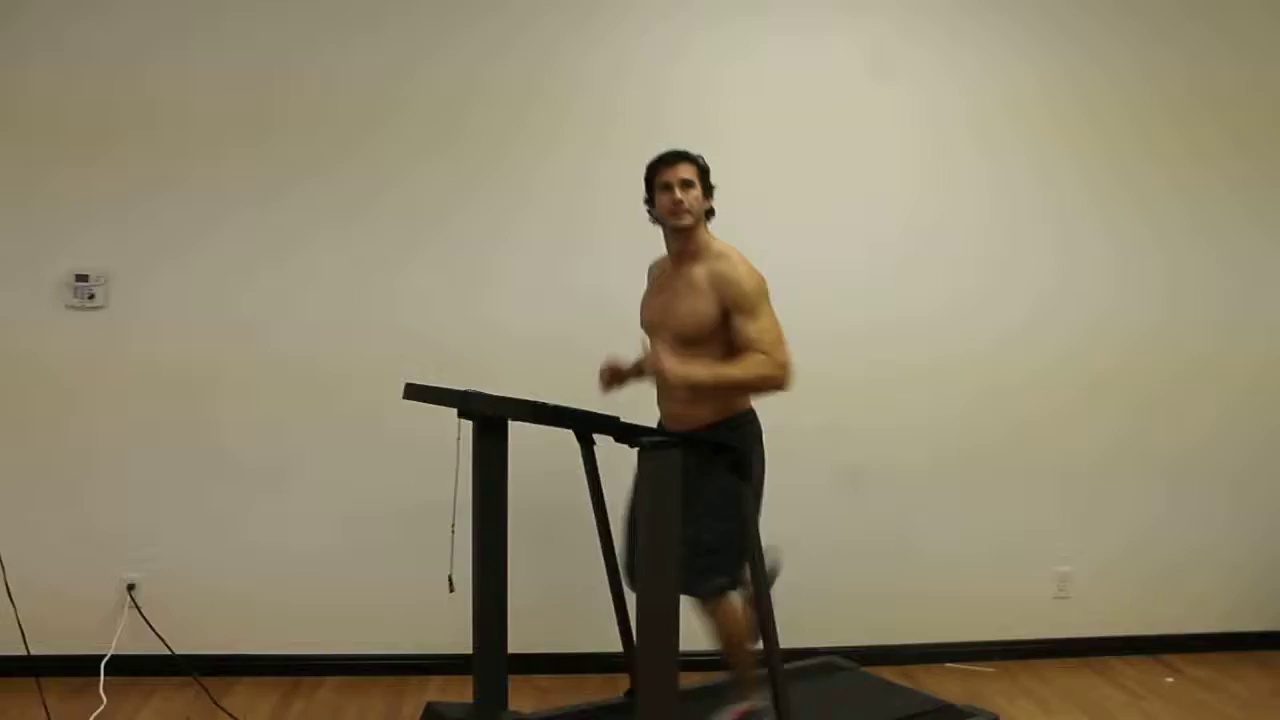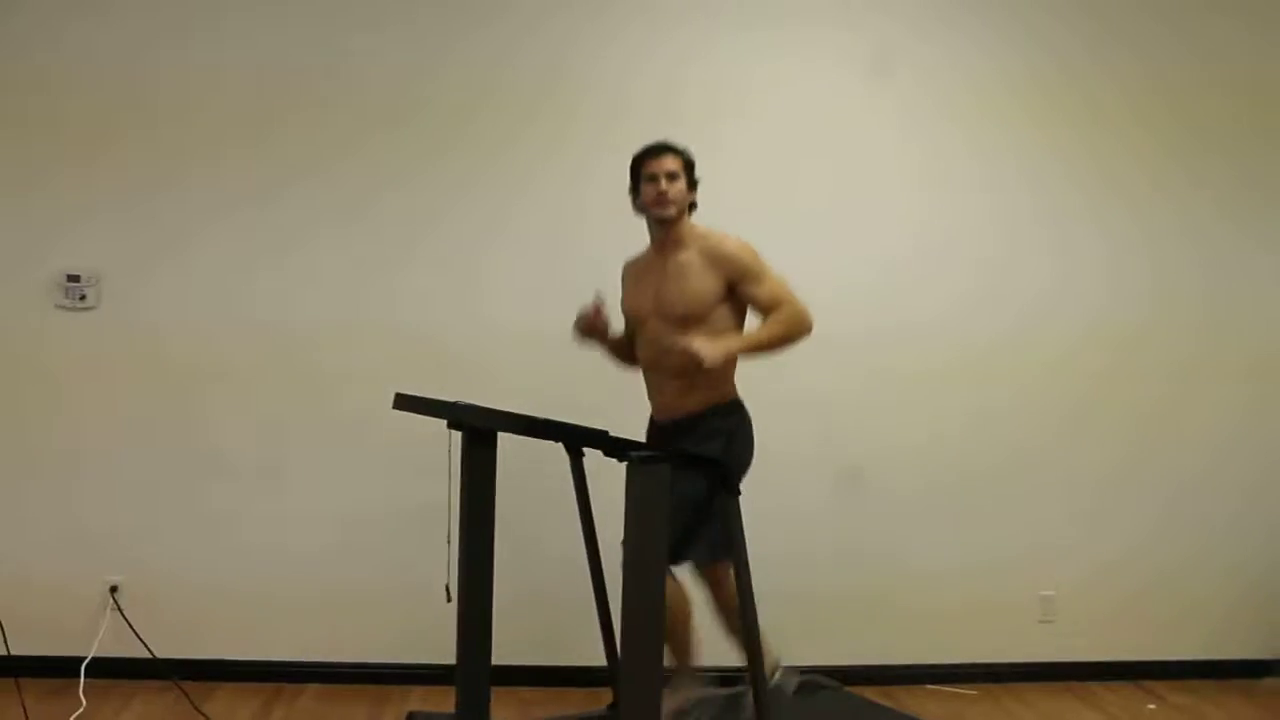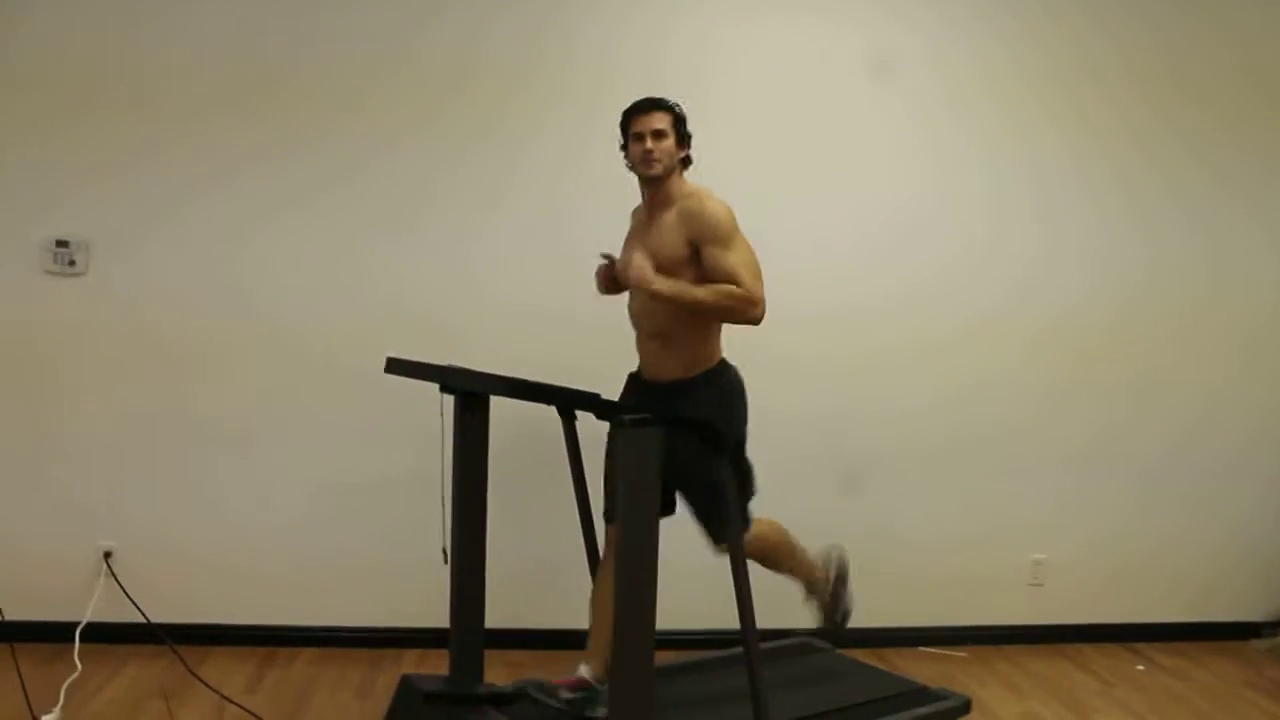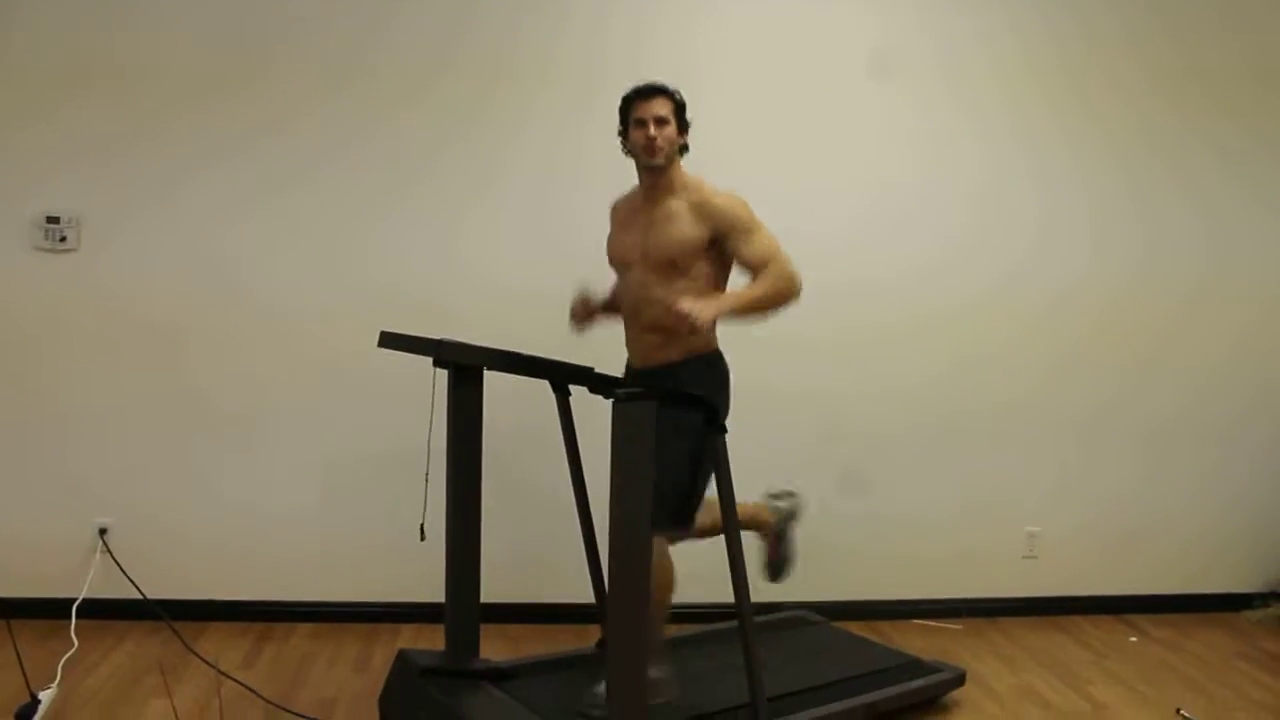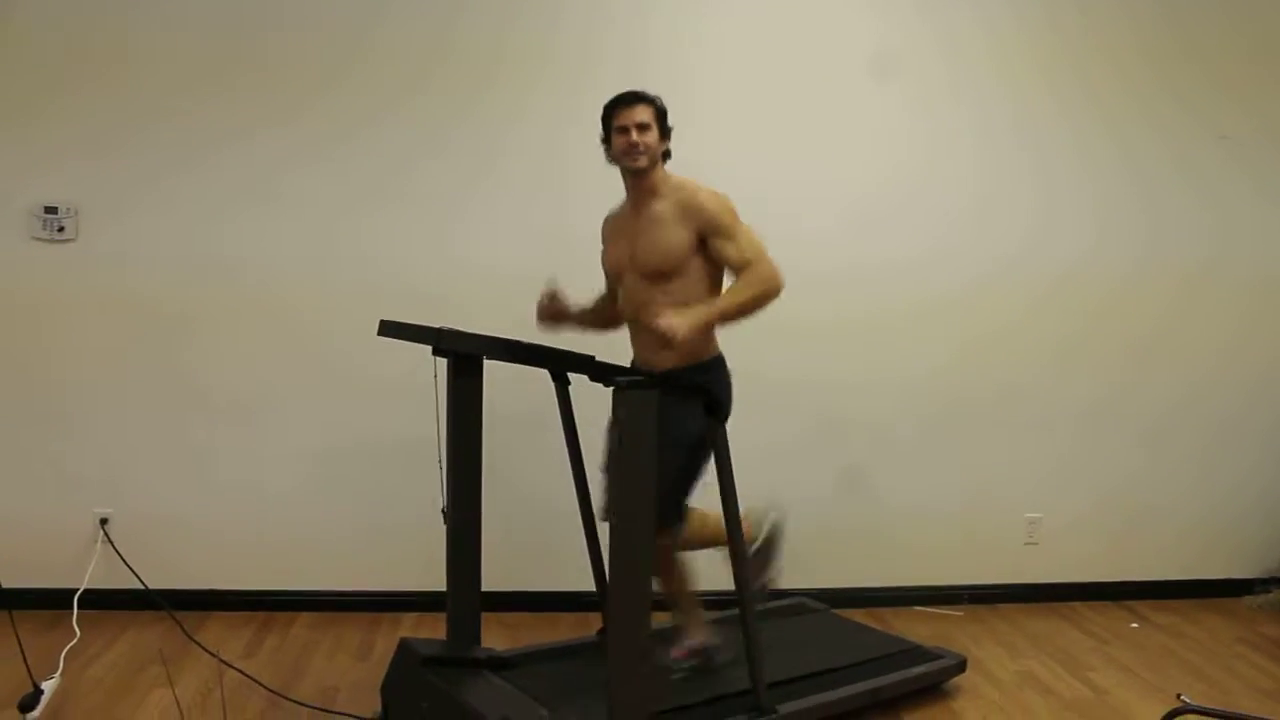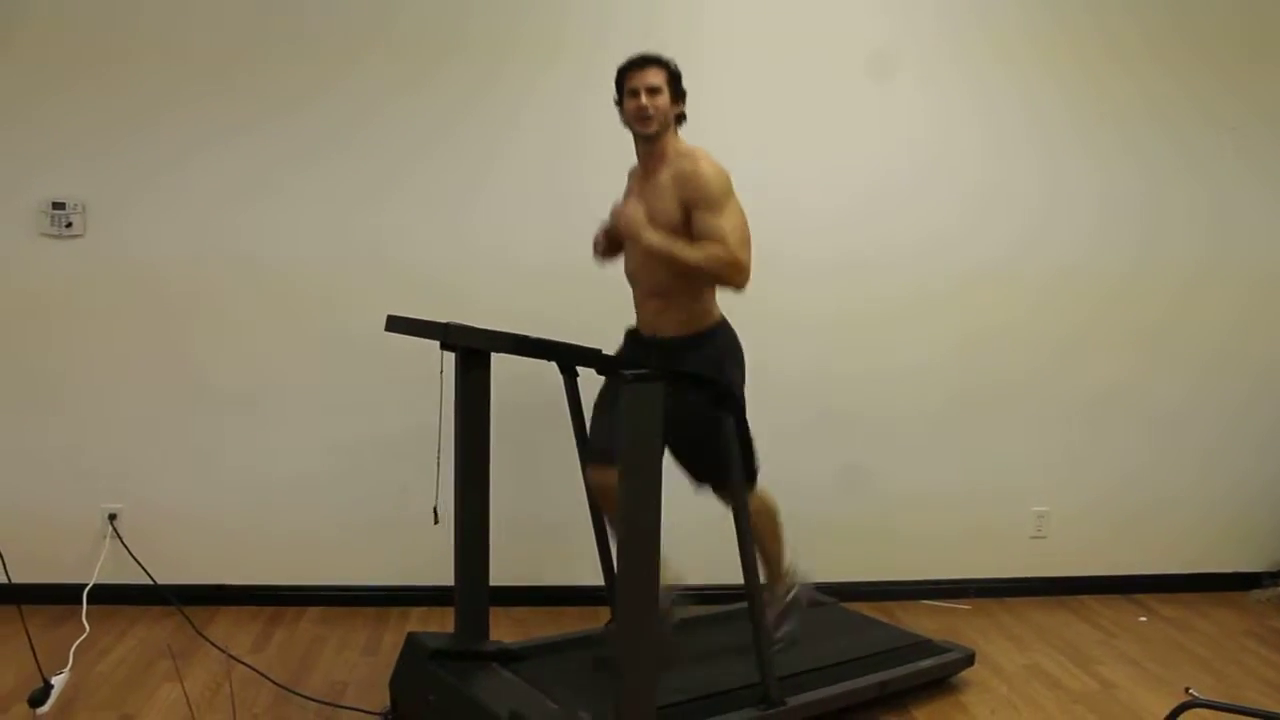
dt=0.5s
person 1, frame 1
left shoulder: (733, 276)
right shoulder: (658, 272)
left elbow: (776, 369)
left wrist: (688, 374)
right wrist: (633, 369)
left hip: (726, 445)
right hip: (669, 438)
left knee: (710, 590)
right ankle: (746, 573)
person 1, frame 2
left shoulder: (725, 254)
right shoulder: (634, 271)
left elbow: (797, 318)
left wrist: (728, 345)
right wrist: (603, 334)
left hip: (717, 432)
right hip: (665, 435)
right knee: (709, 566)
left ankle: (685, 684)
right ankle: (766, 670)
person 1, frame 3
left shoulder: (707, 212)
right shoulder: (641, 216)
left elbow: (752, 304)
left wrist: (657, 285)
right wrist: (619, 282)
left hip: (704, 398)
right hip: (645, 391)
left knee: (730, 532)
right knee: (618, 534)
left ankle: (824, 574)
person 1, frame 4
left shoulder: (713, 206)
right shoulder: (622, 211)
left elbow: (784, 280)
left wrist: (718, 306)
right wrist: (599, 305)
left hip: (693, 381)
right hip: (639, 378)
left knee: (647, 527)
right knee: (673, 516)
left ankle: (649, 665)
right ankle: (768, 513)
person 1, frame 5
left shoulder: (696, 203)
right shoulder: (614, 223)
left elbow: (767, 278)
left wrist: (697, 319)
right wrist: (568, 316)
left hip: (696, 384)
right knee: (651, 523)
left ankle: (752, 531)
right ankle: (700, 631)
person 1, frame 6
left shoulder: (701, 172)
right shoulder: (639, 176)
left elbow: (736, 268)
left wrist: (647, 240)
right wrist: (619, 241)
left hip: (701, 351)
right hip: (642, 345)
left knee: (731, 486)
right knee: (602, 476)
left ankle: (782, 589)
